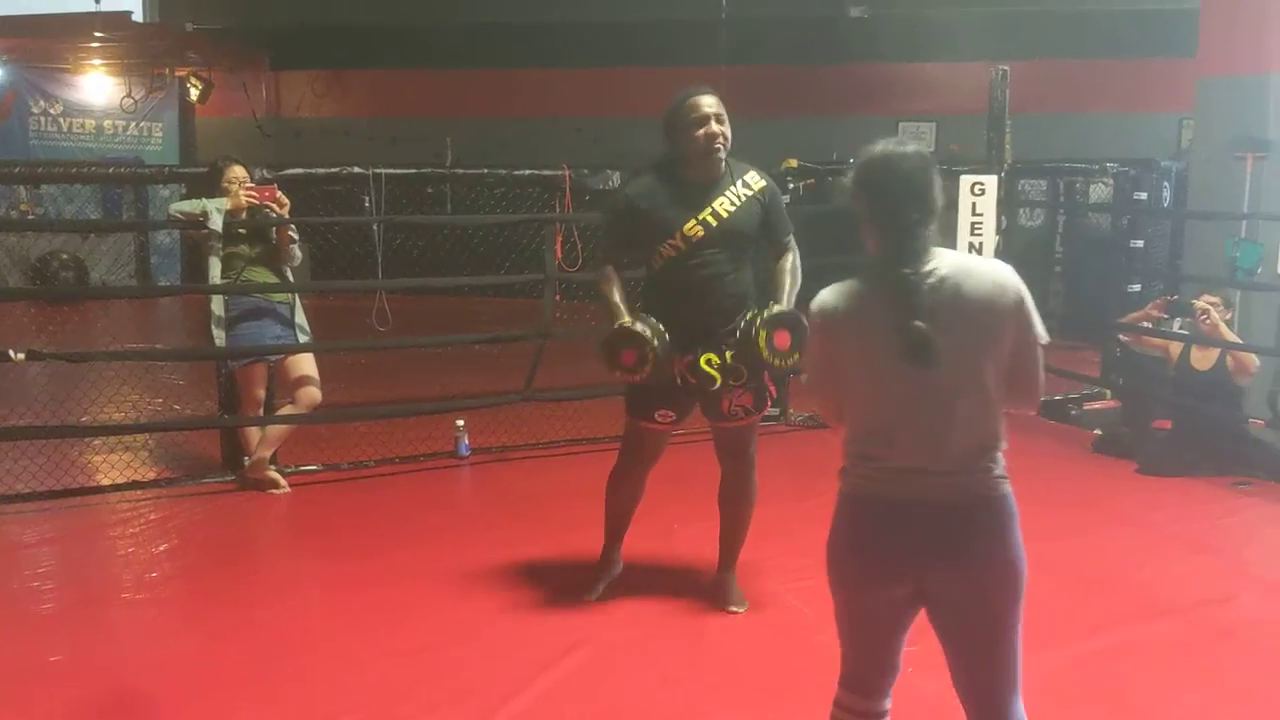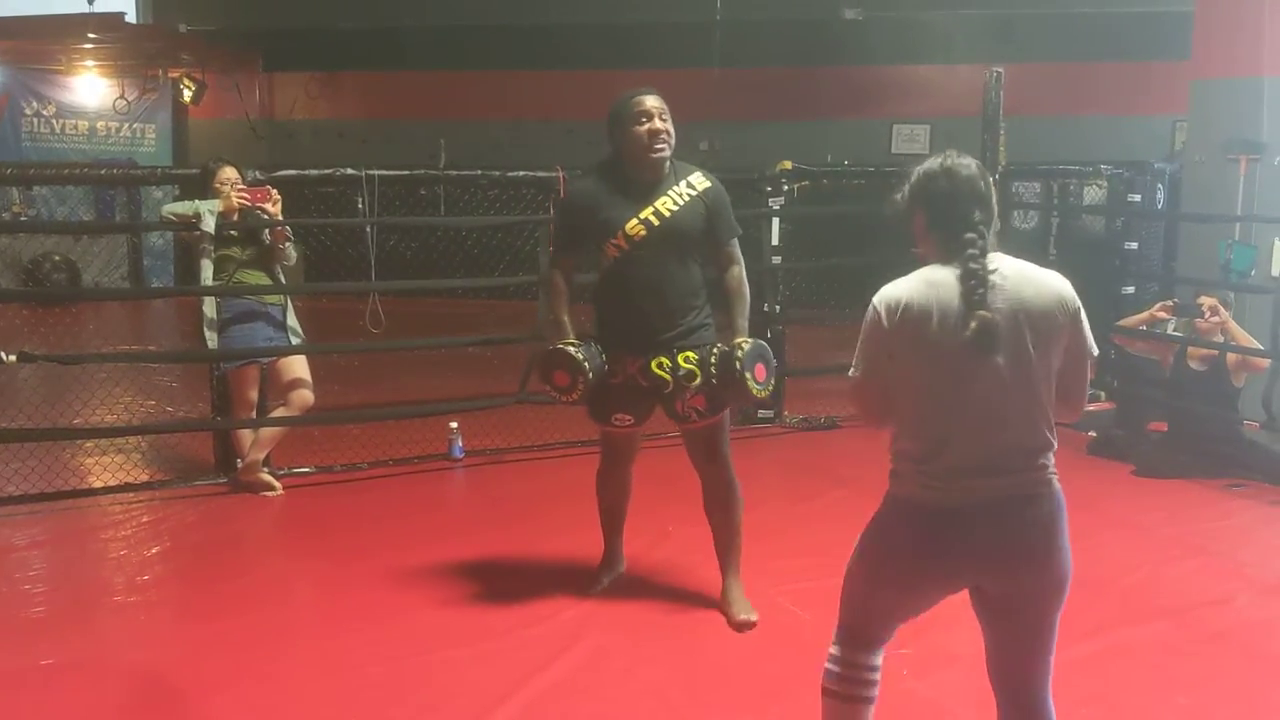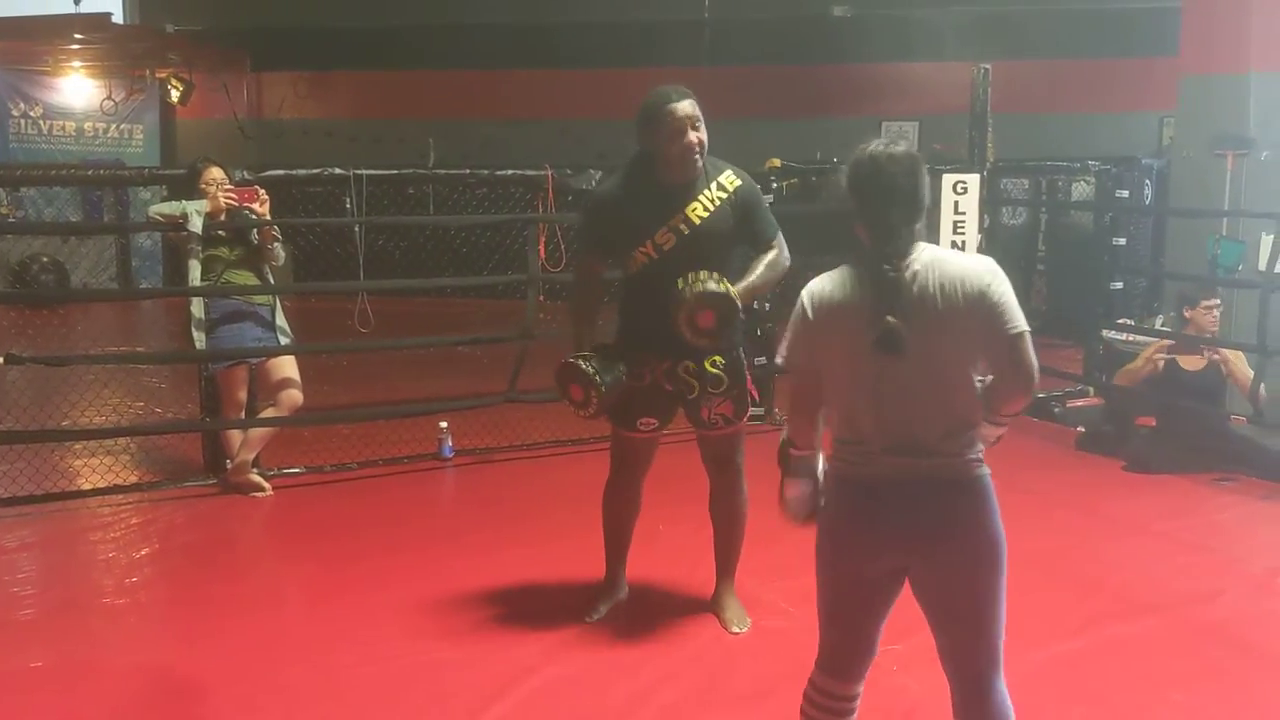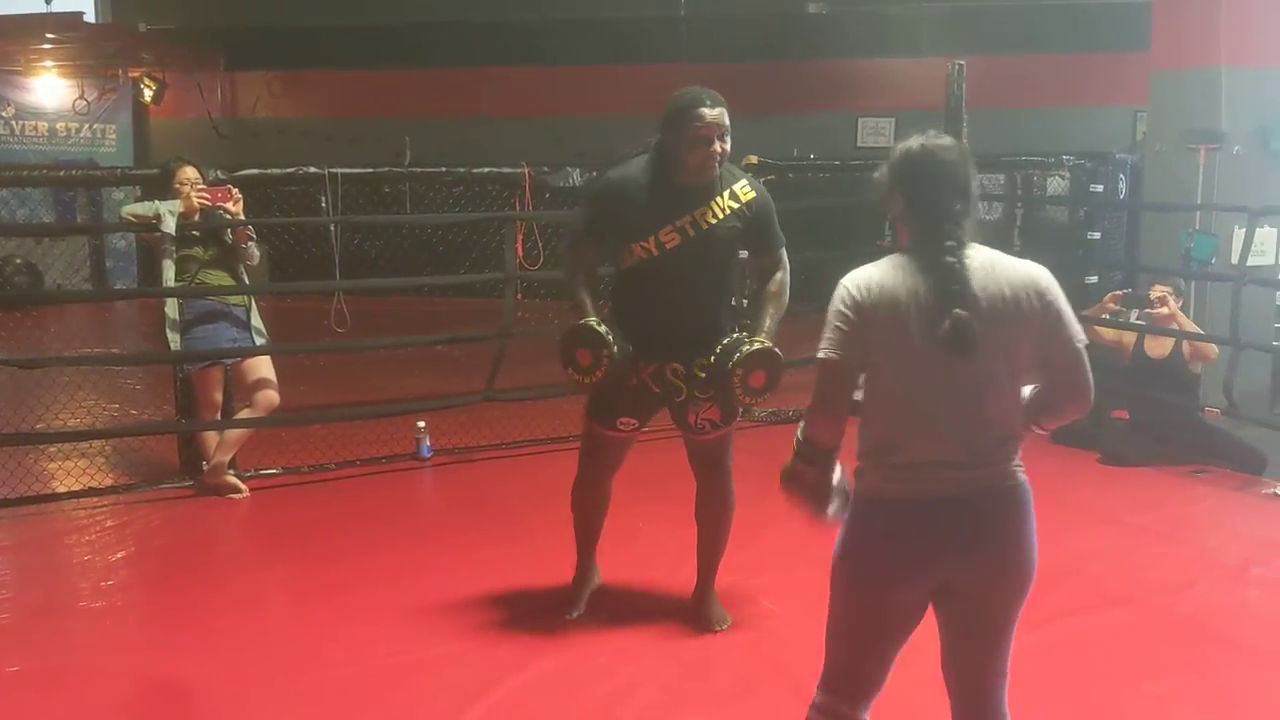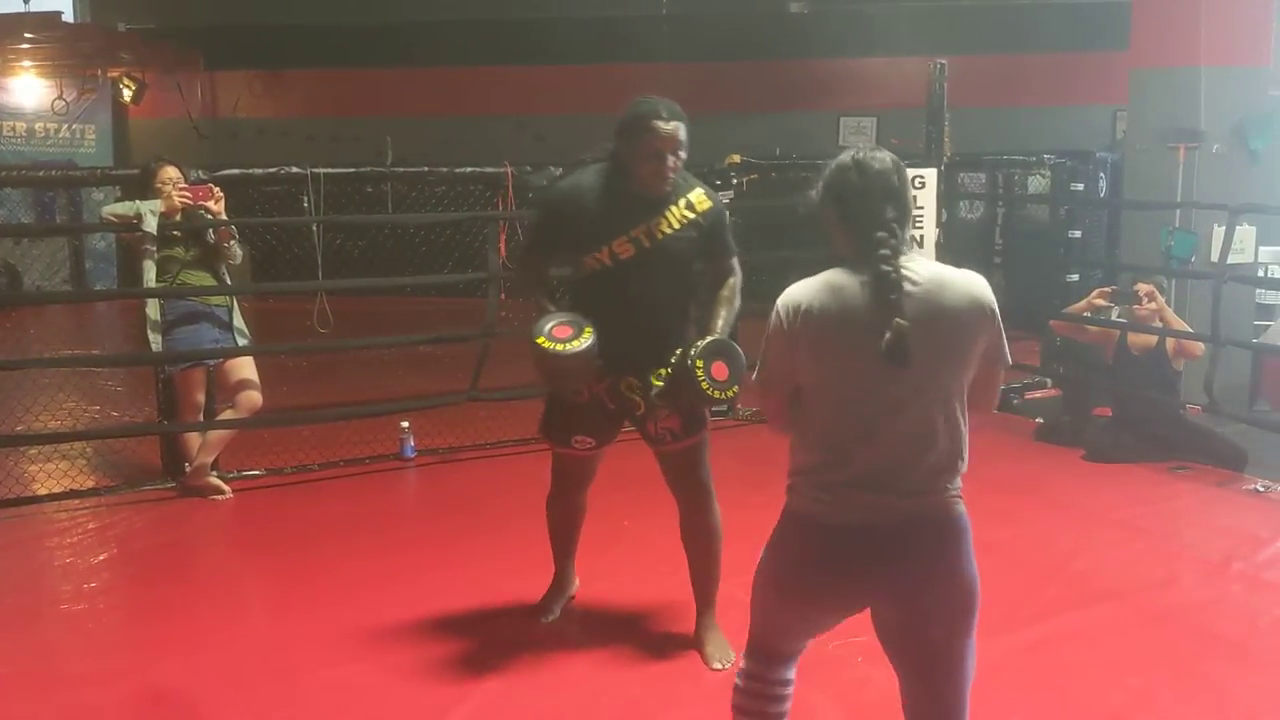
dt=1s
person 1, frame 1
left shoulder: (834, 308)
right shoulder: (1000, 284)
left elbow: (832, 410)
right elbow: (1027, 394)
left hip: (873, 522)
right hip: (976, 519)
person 1, frame 2
left shoulder: (895, 302)
right shoulder: (1055, 292)
left elbow: (874, 411)
right elbow: (1070, 404)
left hip: (924, 521)
right hip: (1029, 520)
left knee: (857, 639)
person 1, frame 3
left shoulder: (822, 295)
right shoulder: (977, 277)
left elbow: (803, 406)
right elbow: (1020, 383)
left wrist: (800, 463)
right wrist: (981, 422)
left hip: (859, 505)
right hip: (955, 504)
left knee: (840, 664)
person 1, frame 4
left shoulder: (864, 290)
right shoulder: (1028, 282)
left elbow: (826, 413)
right elbow: (1074, 395)
left wrist: (810, 461)
left hip: (891, 520)
right hip: (993, 517)
person 1, frame 5
left shoulder: (800, 304)
right shoulder: (972, 298)
left elbow: (780, 412)
right elbow: (980, 402)
left hip: (820, 535)
right hip: (929, 539)
left knee: (768, 653)
person 2, frame 1
left shoulder: (757, 186)
right shoulder: (642, 194)
left elbow: (786, 251)
right elbow: (610, 263)
left wrist: (783, 308)
right wrist: (621, 314)
left hip: (736, 348)
right hip: (664, 349)
left knee: (739, 460)
right knee: (635, 457)
left ankle: (726, 572)
right ankle: (610, 558)
person 2, frame 2
left shoulder: (703, 188)
right shoulder: (586, 195)
left elbow: (731, 264)
right elbow: (561, 269)
left wrist: (739, 335)
right wrist: (565, 337)
left hip: (691, 346)
right hip: (621, 351)
left knee: (715, 462)
right knee: (617, 458)
left ankle: (731, 582)
right ankle: (613, 555)
person 2, frame 3
left shoulder: (734, 186)
right shoulder: (613, 198)
left elbow: (777, 252)
right elbow: (589, 277)
left wrist: (736, 293)
right wrist: (584, 348)
left hip: (716, 354)
right hip: (643, 355)
left knee: (726, 468)
right knee: (626, 469)
left ankle: (726, 588)
right ankle: (614, 580)
person 2, frame 4
left shoulder: (747, 196)
right shoulder: (621, 186)
left elbow: (775, 269)
right elbow: (582, 253)
left wrist: (762, 337)
right wrist: (587, 315)
left hip: (707, 357)
right hip: (630, 352)
left knee: (714, 471)
right knee: (595, 466)
left ankle: (705, 589)
right ankle: (585, 570)
person 2, frame 5
left shoulder: (703, 204)
right shoulder: (574, 196)
left elbow: (727, 276)
right elbow: (532, 262)
left wrist: (715, 337)
right wrist: (552, 314)
left hip: (669, 369)
right hip: (590, 365)
left knee: (695, 490)
right knee: (568, 483)
left ankle: (707, 620)
right ankle: (564, 577)
person 3, frame 1
left shoulder: (265, 219)
right shoulder: (214, 225)
left elbow: (292, 258)
right elbow: (175, 210)
left wrist: (284, 221)
right wrist: (227, 206)
left hip: (285, 313)
right hip: (246, 313)
left knee: (309, 395)
right knee: (253, 400)
left ankle: (258, 462)
right ankle: (259, 466)
person 3, frame 2
right shoulder: (206, 226)
left elbow: (287, 258)
right elbow: (167, 212)
left wrist: (277, 220)
right wrist: (218, 207)
left hip: (277, 315)
right hip: (238, 316)
left knee: (302, 397)
right knee: (246, 403)
left ankle: (250, 465)
right ankle: (251, 469)
person 3, frame 3
left shoulder: (244, 222)
right shoulder: (193, 227)
left elbow: (276, 258)
right elbow: (155, 212)
left wrist: (265, 220)
right wrist: (206, 208)
left hip: (266, 316)
right hip: (227, 317)
left knee: (291, 398)
right knee: (235, 403)
left ankle: (241, 465)
right ankle: (241, 470)
person 3, frame 4
left shoulder: (218, 222)
right shoulder: (168, 227)
left elbow: (251, 258)
right elbow: (127, 213)
left wrist: (238, 218)
right wrist: (180, 209)
left hip: (241, 316)
right hip: (201, 317)
left knee: (267, 397)
right knee: (210, 405)
left ankle: (216, 467)
right ankle: (217, 471)
person 3, frame 5
left shoulder: (199, 222)
right shoulder: (148, 227)
left elbow: (233, 257)
right elbow: (107, 213)
left wrist: (220, 217)
right wrist: (160, 208)
left hip: (223, 316)
right hip: (182, 317)
left knee: (250, 398)
right knee: (192, 405)
left ankle: (198, 469)
right ankle: (199, 473)
person 4, frame 1
left shoulder: (1233, 354)
right shoulder: (1176, 346)
left elbow: (1252, 367)
right elbow: (1122, 331)
left wrist: (1217, 324)
right wrist: (1146, 314)
left hip: (1231, 445)
right hip: (1184, 441)
person 4, frame 2
left shoulder: (1234, 354)
right shoulder: (1172, 349)
left elbow: (1263, 363)
right elbow: (1117, 333)
left wrist: (1228, 322)
right wrist: (1151, 316)
left hip: (1227, 444)
right hip: (1179, 442)
left knee: (1271, 465)
right knee: (1144, 458)
person 4, frame 3
left shoulder: (1226, 352)
right shoulder: (1163, 348)
left elbow: (1259, 399)
right elbow: (1117, 386)
left wrist: (1227, 361)
right wrist: (1149, 359)
left hip: (1216, 439)
right hip: (1170, 439)
right knee: (1138, 455)
person 4, frame 4
left shoulder: (1187, 341)
right shoulder: (1130, 336)
left elbow: (1211, 354)
left wrist: (1175, 314)
right wrist: (1102, 308)
left hip: (1188, 429)
right hip: (1142, 429)
left knee: (1253, 460)
right knee: (1110, 444)
right ankle: (1195, 458)
person 4, frame 5
left shoulder: (1171, 338)
right shoulder: (1113, 333)
left elbow: (1197, 351)
right elbow: (1057, 324)
left wrist: (1163, 309)
right wrist: (1088, 303)
left hip: (1169, 425)
right hip: (1125, 425)
left knee: (1234, 456)
right knee: (1094, 440)
right ankle: (1177, 456)
